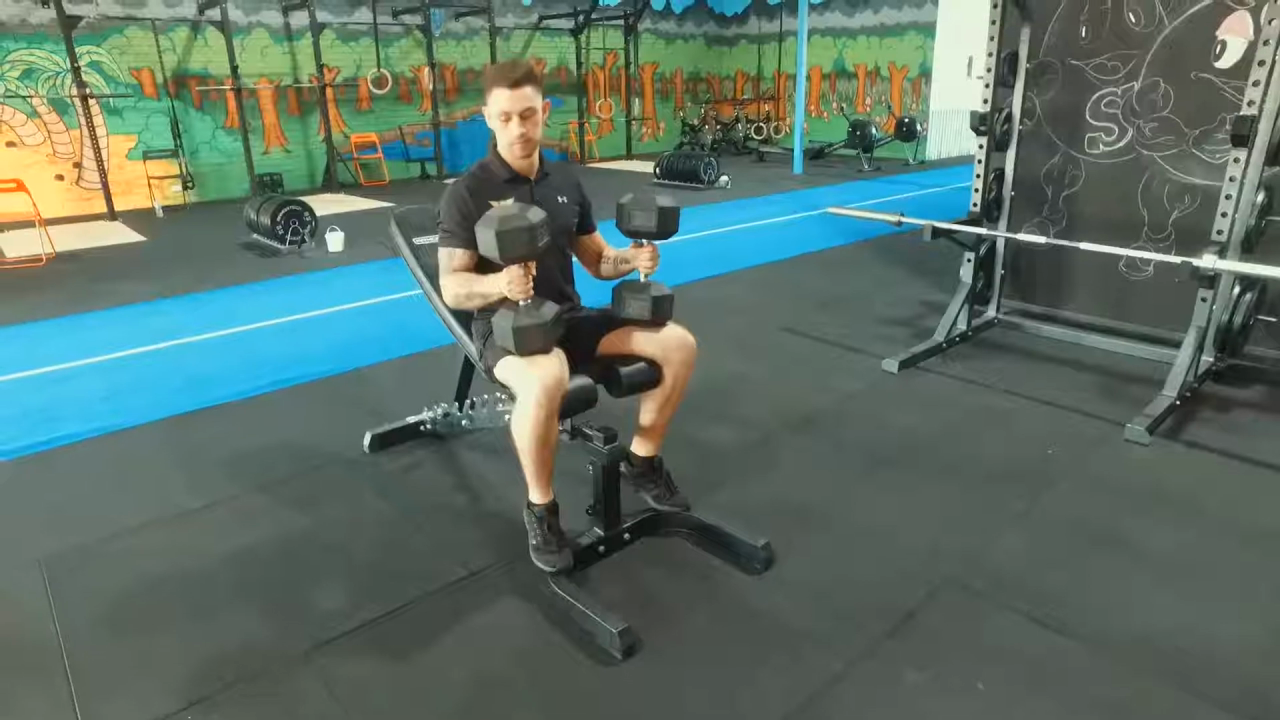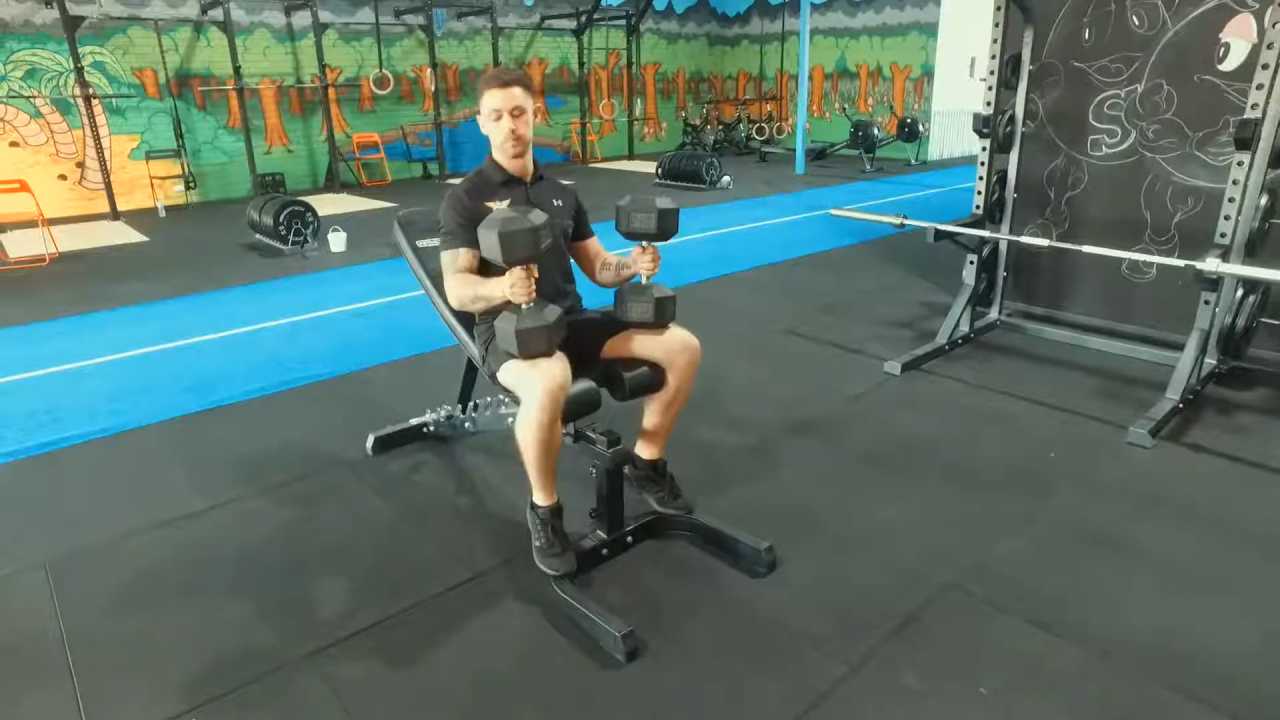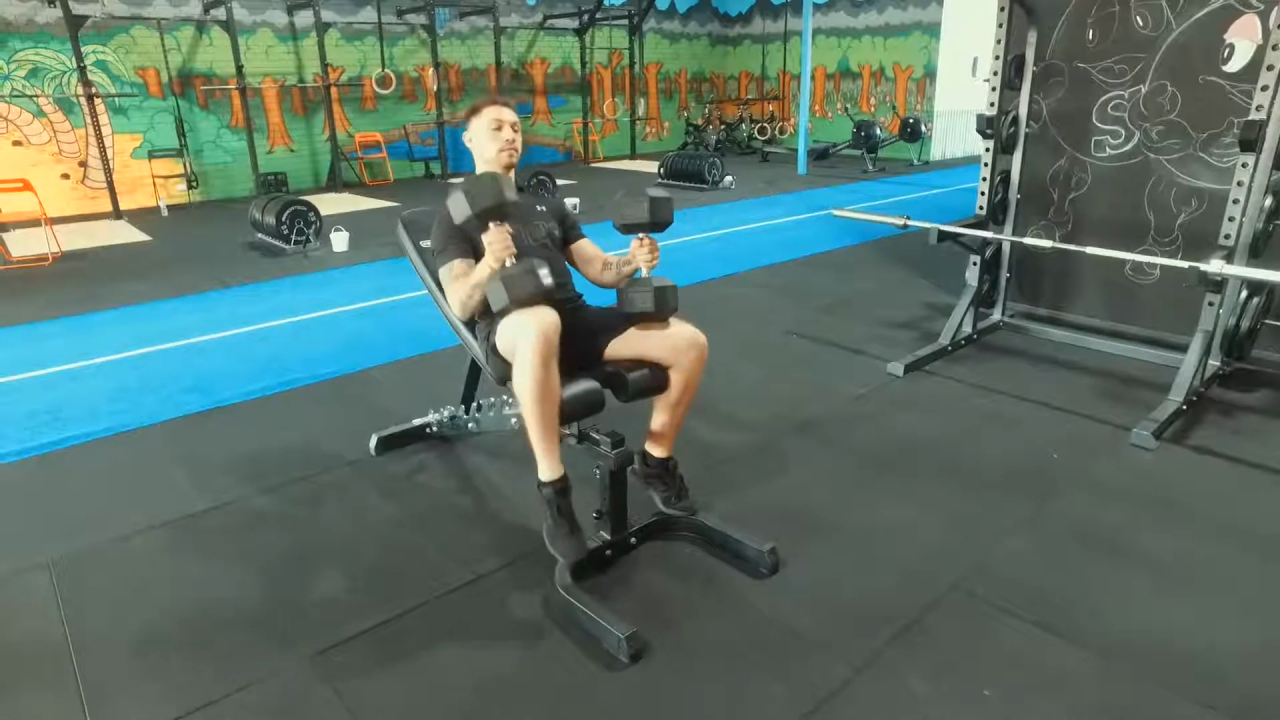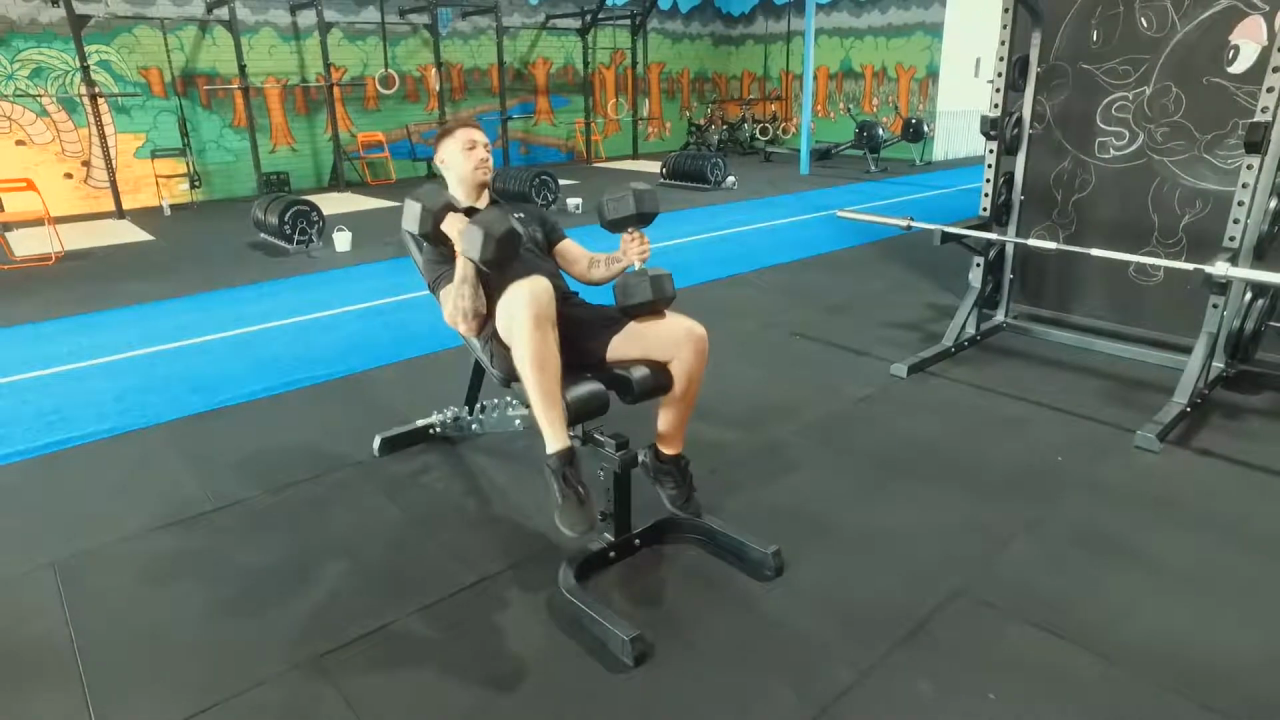
dt=0.3s
person 1, frame 1
left shoulder: (566, 183)
right shoulder: (467, 193)
left elbow: (596, 259)
right elbow: (452, 287)
left wrist: (633, 259)
right wrist: (499, 284)
left hip: (569, 317)
left knee: (678, 344)
right knee: (546, 379)
left ankle: (642, 462)
right ankle: (541, 509)
person 1, frame 2
left shoulder: (561, 192)
right shoulder: (466, 198)
left elbow: (596, 266)
right elbow: (456, 289)
left wrist: (633, 264)
right wrist: (501, 287)
left hip: (571, 320)
left knee: (683, 347)
right knee: (549, 384)
left ankle: (646, 464)
right ankle: (544, 511)
person 1, frame 3
left shoulder: (547, 205)
right shoulder: (457, 216)
left elbow: (599, 269)
right elbow: (461, 304)
left wrist: (634, 260)
right wrist: (489, 262)
left hip: (577, 318)
right hip: (513, 333)
left knee: (690, 344)
right knee: (539, 322)
left ankle: (655, 462)
right ankle: (553, 487)
person 1, frame 4
left shoulder: (528, 213)
right shoulder: (440, 239)
left elbow: (586, 267)
right elbow: (467, 324)
left wrist: (623, 258)
right wrist: (464, 253)
left hip: (576, 319)
right hip: (514, 334)
left knee: (691, 339)
right knee: (531, 292)
left ankle: (665, 457)
right ankle: (560, 462)
